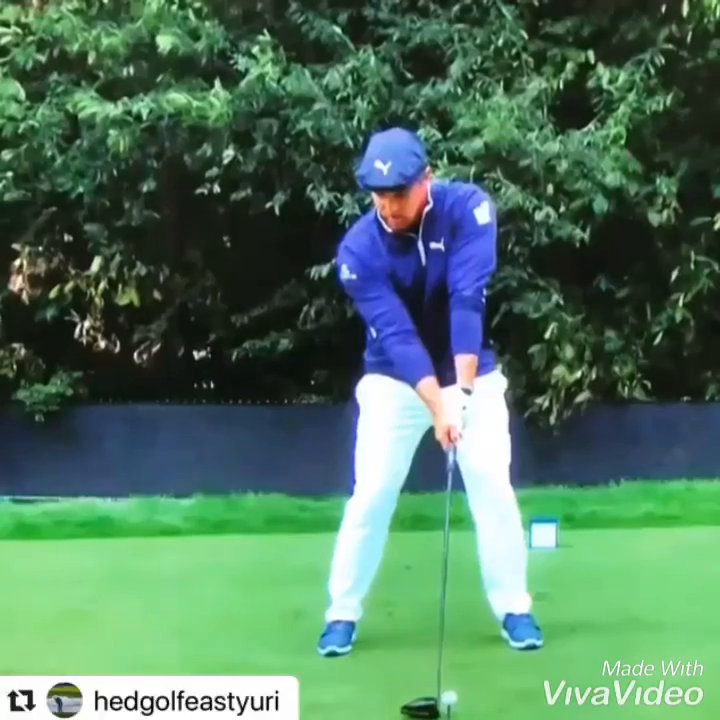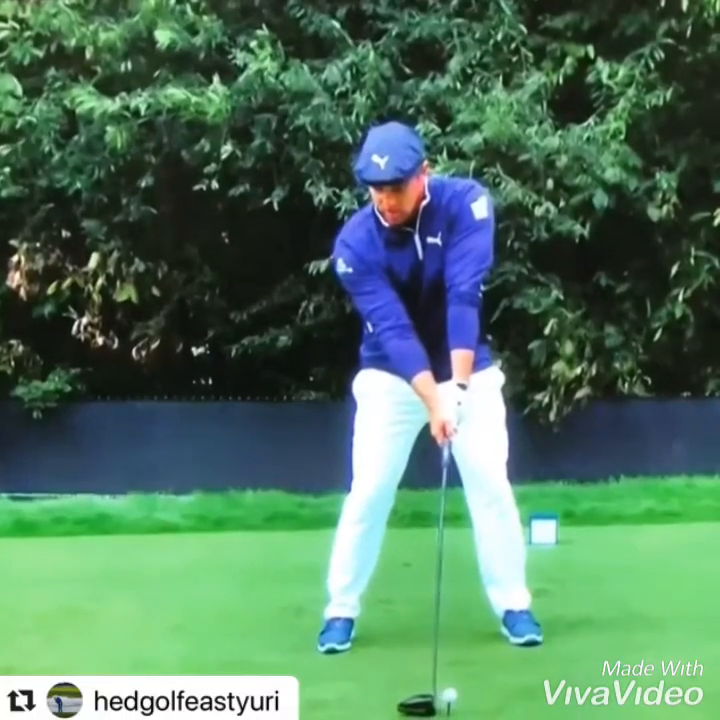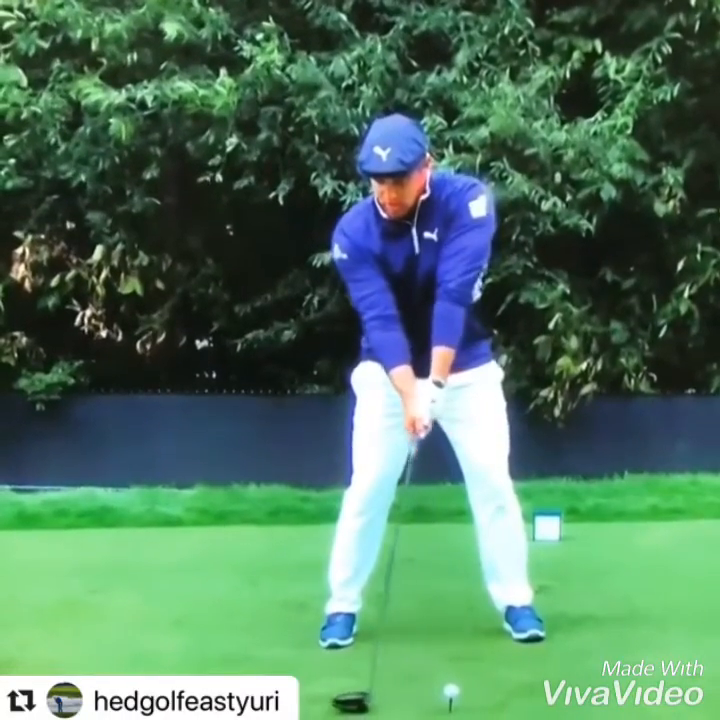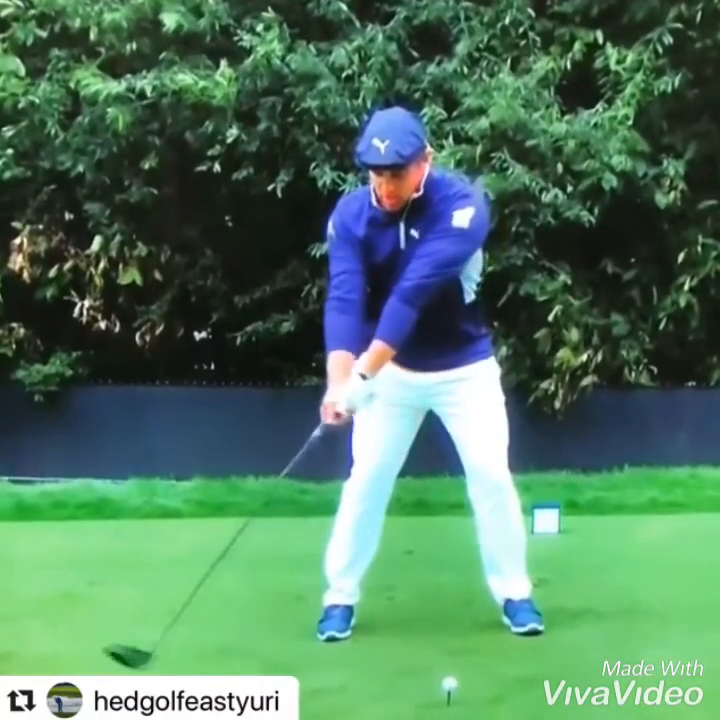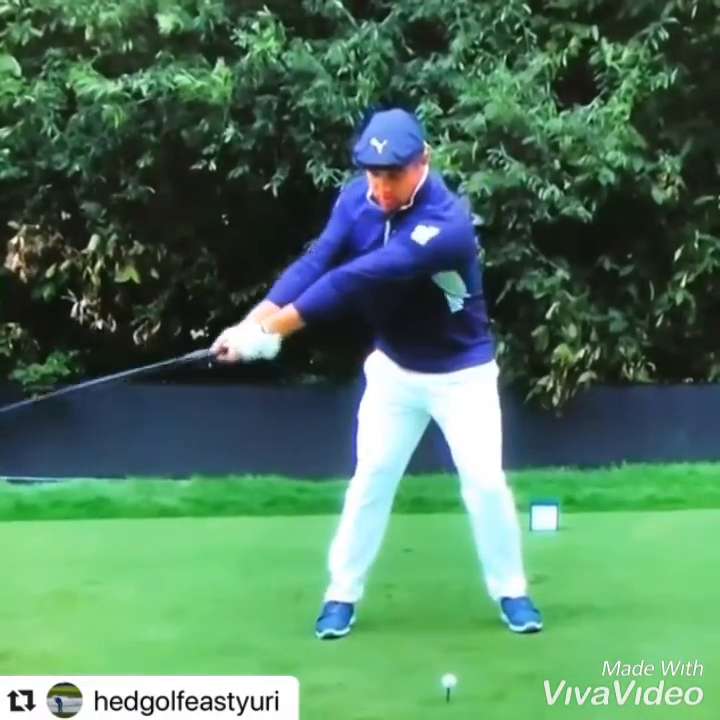
dt=1s
person 1, frame 1
left shoulder: (467, 207)
right shoulder: (358, 249)
left elbow: (469, 301)
right elbow: (395, 333)
left wrist: (462, 389)
right wrist: (436, 404)
left hip: (470, 376)
right hip: (394, 382)
left knee: (493, 487)
right knee: (372, 492)
left ankle: (513, 608)
right ankle: (342, 613)
person 1, frame 2
left shoulder: (465, 202)
right shoulder: (355, 243)
left elbow: (465, 297)
right elbow: (391, 328)
left wrist: (458, 384)
right wrist: (432, 400)
left hip: (468, 371)
right hip: (390, 378)
left knee: (490, 484)
right knee: (369, 490)
left ankle: (512, 604)
right ankle: (341, 609)
person 1, frame 3
left shoulder: (466, 200)
right shoulder: (353, 232)
left elbow: (455, 295)
right elbow: (379, 319)
left wrist: (438, 382)
right wrist: (410, 395)
left hip: (467, 368)
right hip: (387, 374)
left knee: (492, 480)
right knee: (369, 486)
left ankle: (514, 599)
right ankle: (343, 604)
person 1, frame 4
left shoulder: (462, 206)
right shoulder: (350, 214)
left elbow: (413, 294)
right elbow: (344, 299)
left wrist: (363, 377)
right wrist: (339, 378)
left hip: (464, 367)
right hip: (388, 368)
left knee: (490, 476)
right knee: (367, 479)
left ankle: (513, 592)
right ankle: (340, 595)
person 1, frame 5
left shoulder: (447, 223)
right shoulder: (358, 199)
left elbow: (354, 280)
right elbow: (316, 263)
left wrist: (272, 330)
right wrist: (252, 321)
left hip: (461, 372)
right hip: (394, 368)
left knee: (484, 481)
right knee: (372, 478)
left ankle: (511, 591)
right ankle: (342, 592)
